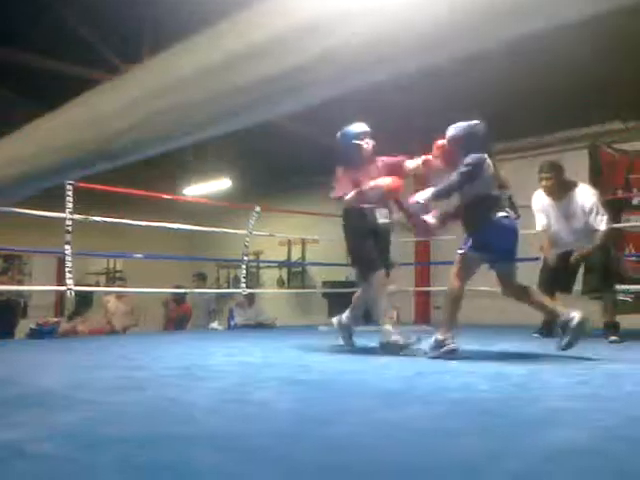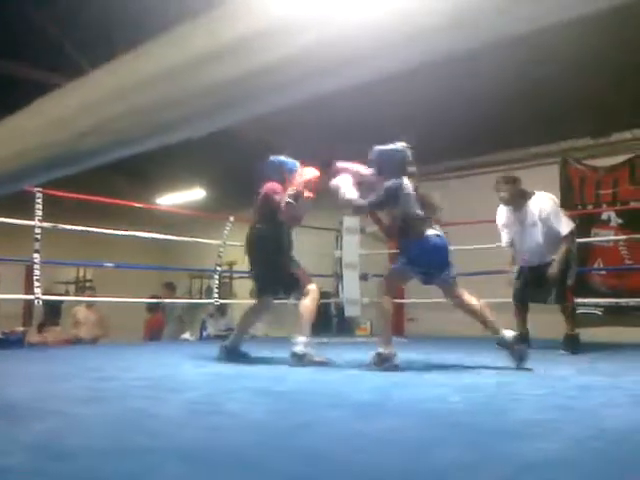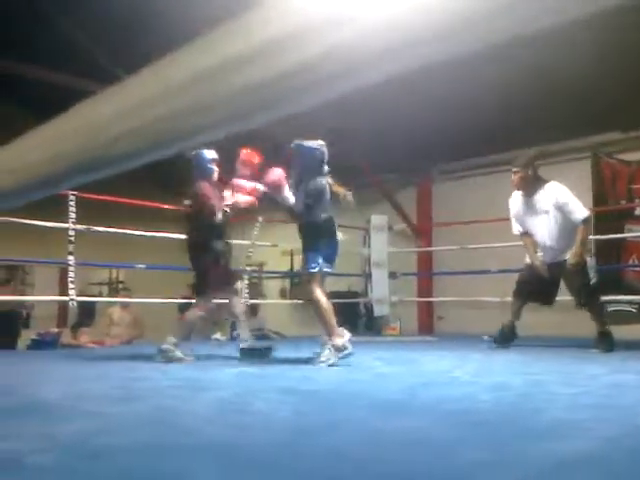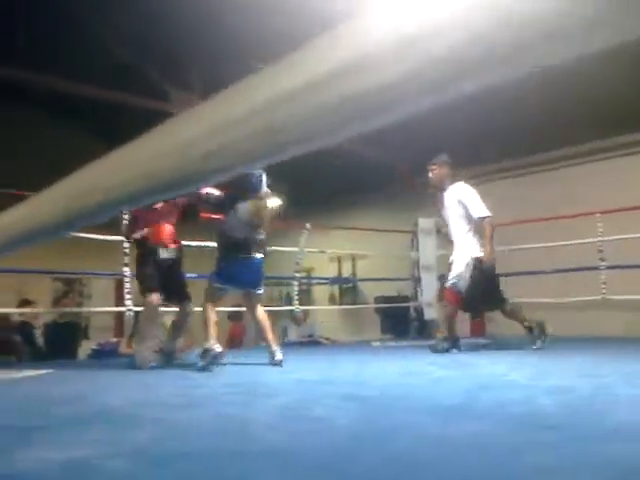
dt=1s
person 1, frame 1
left shoulder: (474, 161)
right shoulder: (480, 163)
left elbow: (449, 188)
right elbow: (467, 205)
left wrist: (424, 196)
right wrist: (439, 217)
left hip: (490, 226)
right hip: (503, 226)
left knee: (458, 276)
right knee: (511, 286)
left ankle: (445, 337)
right ankle: (567, 318)
person 1, frame 2
left shoulder: (392, 186)
right shoulder: (403, 183)
left elbow: (363, 207)
left wrist: (345, 191)
left hip: (420, 244)
right hip: (434, 242)
left knee: (387, 291)
right knee: (459, 296)
left ankle: (386, 352)
right ankle: (504, 336)
person 1, frame 3
left shoulder: (315, 184)
right shoulder: (304, 181)
left elbow: (300, 211)
left wrist: (283, 191)
left hip: (320, 242)
right hip: (317, 241)
left knee: (314, 290)
right knee: (315, 290)
left ankle: (338, 342)
right ankle: (339, 334)
person 1, frame 4
left shoulder: (235, 202)
right shoulder: (263, 208)
left hip: (232, 259)
right hip: (254, 260)
left knee: (211, 302)
right knee: (255, 306)
left ankle: (212, 345)
right ankle: (275, 350)
person 2, frame 1
left shoulder: (381, 164)
right shoulder: (345, 170)
left elbow: (408, 165)
right elbow: (344, 201)
right wrist: (365, 191)
left hip: (379, 229)
right hip: (358, 230)
left knee: (374, 282)
right knee: (377, 277)
left ankle: (344, 321)
right ankle: (388, 334)
person 2, frame 2
left shoulder: (270, 193)
right shoulder: (274, 188)
left elbow: (291, 218)
right elbow: (285, 213)
left wrist: (297, 195)
right wrist: (297, 190)
left hip: (264, 250)
right hip: (271, 250)
left knee: (264, 300)
right knee: (310, 290)
left ankle: (230, 345)
right ankle: (301, 348)
person 2, frame 3
left shoulder: (211, 187)
right shoulder: (203, 188)
right elbow: (216, 218)
right wrist: (231, 204)
left hip: (214, 251)
right hip: (205, 250)
left knee: (234, 291)
right knee: (206, 303)
left ankle: (246, 342)
right ankle: (170, 345)
person 2, frame 4
left shoulder: (174, 204)
right shoulder: (140, 211)
left elbow: (197, 196)
right elbow: (131, 235)
left wrist: (206, 192)
right wrist: (145, 234)
left hip: (172, 263)
right hip: (149, 263)
left knee: (186, 308)
right knee: (153, 301)
left ankle: (167, 347)
right ankle: (143, 352)
person 3, frame 1
left shoulder: (586, 196)
right shoulder: (538, 199)
left elbow: (604, 230)
right elbow: (543, 229)
left wrist: (584, 251)
right wrist: (548, 252)
left hip: (591, 246)
right hip: (561, 247)
left knee: (605, 281)
right knee: (546, 281)
left ankle: (610, 326)
right ankle: (549, 323)
person 3, frame 2
left shoulder: (544, 203)
right shoulder: (503, 213)
left elbow: (568, 234)
right elbow: (509, 245)
left wrist: (558, 263)
right wrist: (512, 271)
left hip: (556, 257)
right hip: (529, 260)
left knee: (562, 293)
right knee: (519, 293)
left ankle: (571, 336)
right ankle: (521, 336)
person 3, frame 3
left shoulder: (555, 192)
right shoulder: (515, 202)
left elbow: (584, 220)
right elbow: (524, 234)
left wrist: (578, 252)
right wrist: (534, 259)
left hip: (569, 254)
right hip: (540, 257)
left knee: (588, 292)
right knee: (521, 290)
left ankle: (603, 334)
right ankle: (507, 331)
person 3, frame 4
left shoulder: (461, 190)
right shoulder: (444, 196)
left elbow: (484, 217)
left wrist: (488, 250)
right wrist: (456, 254)
left hip: (473, 253)
right hip: (464, 253)
left knee: (450, 293)
right knee: (496, 300)
left ankle: (450, 338)
right ankle: (534, 328)
